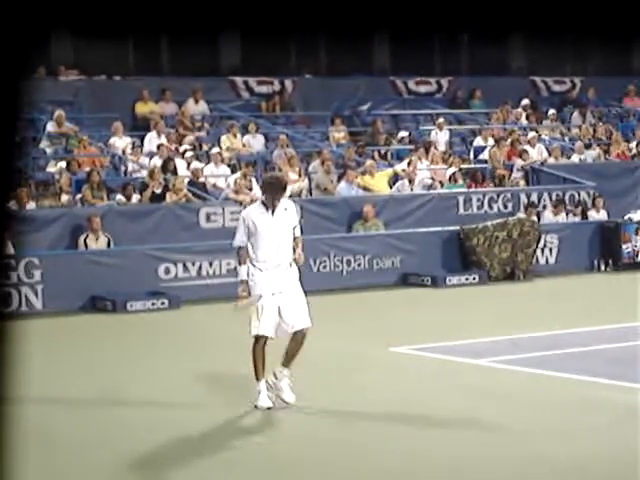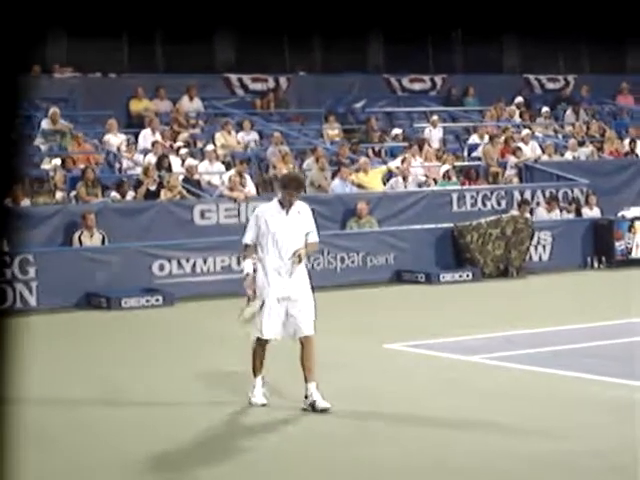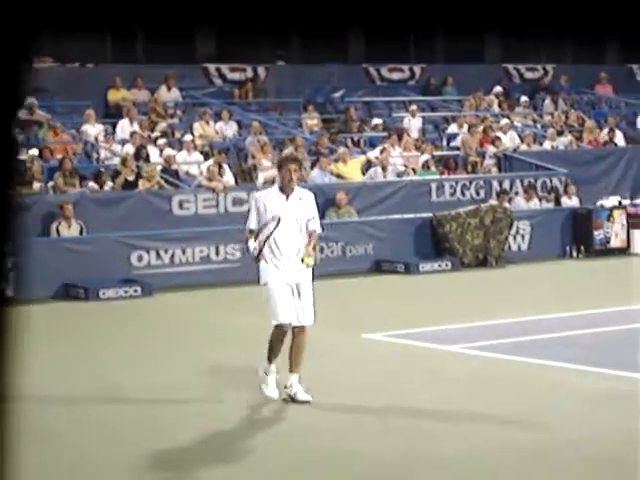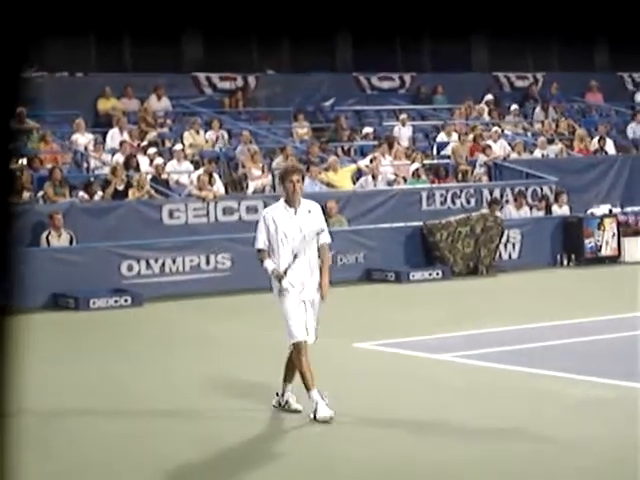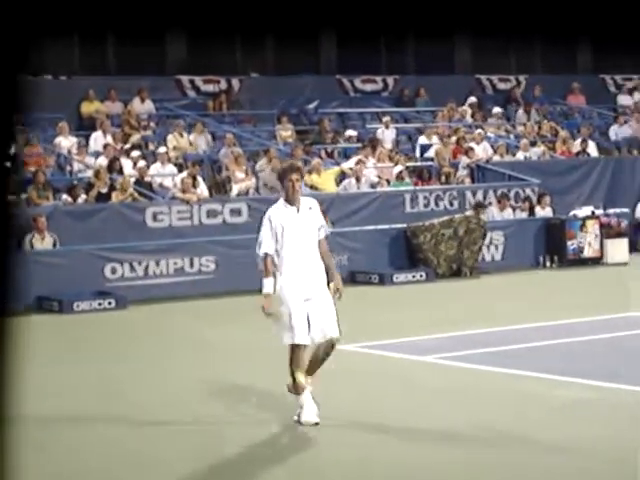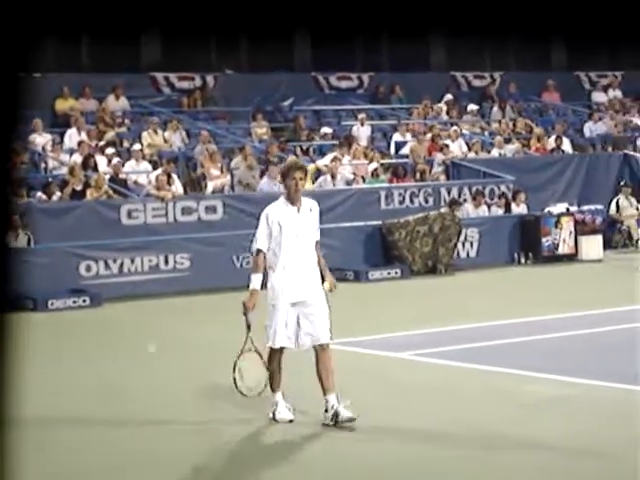
dt=0.3s
person 1, frame 1
left shoulder: (290, 208)
right shoulder: (249, 215)
right elbow: (242, 249)
left wrist: (298, 250)
right wrist: (243, 280)
left hip: (289, 280)
right hip: (262, 283)
left knee: (301, 329)
right knee: (261, 335)
left ankle: (281, 375)
right ankle: (262, 389)
person 1, frame 2
left shoulder: (304, 211)
right shoulder: (262, 213)
left elbow: (313, 241)
right elbow: (249, 245)
left wrist: (305, 250)
right wrist: (249, 275)
left hip: (298, 283)
right hip: (270, 285)
left knee: (307, 336)
right knee: (264, 337)
left ankle: (311, 394)
right ankle: (257, 385)
person 1, frame 3
left shoulder: (307, 197)
right shoulder: (262, 199)
left elbow: (314, 230)
right elbow: (252, 230)
left wrist: (310, 246)
right wrist: (254, 247)
left hip: (301, 271)
right hip: (275, 271)
left knee: (301, 327)
right knee: (283, 324)
left ankle: (292, 384)
right ankle: (269, 368)
person 1, frame 4
left shoulder: (314, 209)
right shoulder: (269, 215)
left elbow: (324, 245)
right elbow: (261, 250)
left wrist: (325, 276)
right wrist: (273, 269)
left hip: (311, 286)
right hip: (287, 287)
left knee: (301, 344)
right knee: (300, 343)
left ankle: (284, 395)
right ankle: (317, 402)
person 1, frame 5
left shoulder: (313, 206)
right shoulder: (273, 215)
right elbow: (267, 256)
left wrist: (334, 274)
right wrist: (268, 293)
left hip: (318, 285)
right hip: (292, 289)
left knee: (330, 340)
right knee: (298, 344)
left ankle: (300, 381)
right ankle: (303, 404)
person 1, frame 6
left shoulder: (312, 207)
right shoulder: (272, 213)
right elbow: (260, 253)
left wrist: (325, 272)
right wrist: (253, 290)
left hip: (311, 289)
right hip: (283, 290)
left knee: (323, 345)
right knee: (277, 347)
left ankle: (331, 407)
right ankle: (278, 402)
